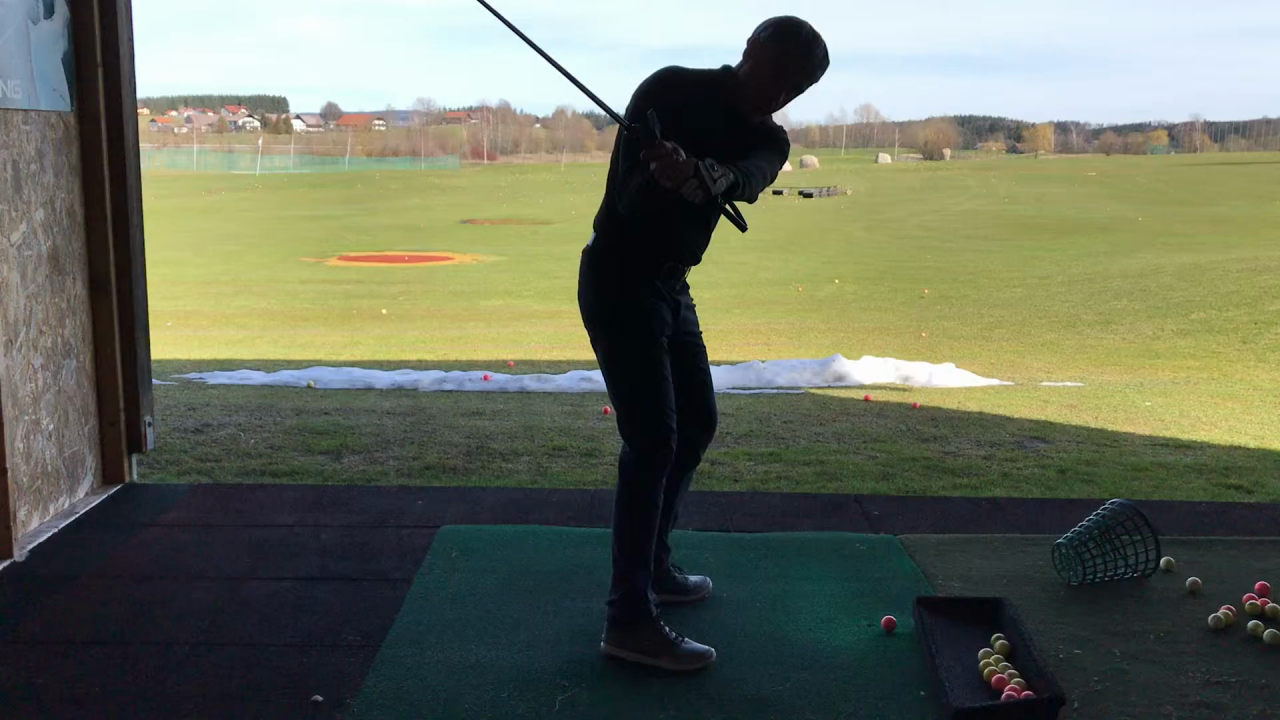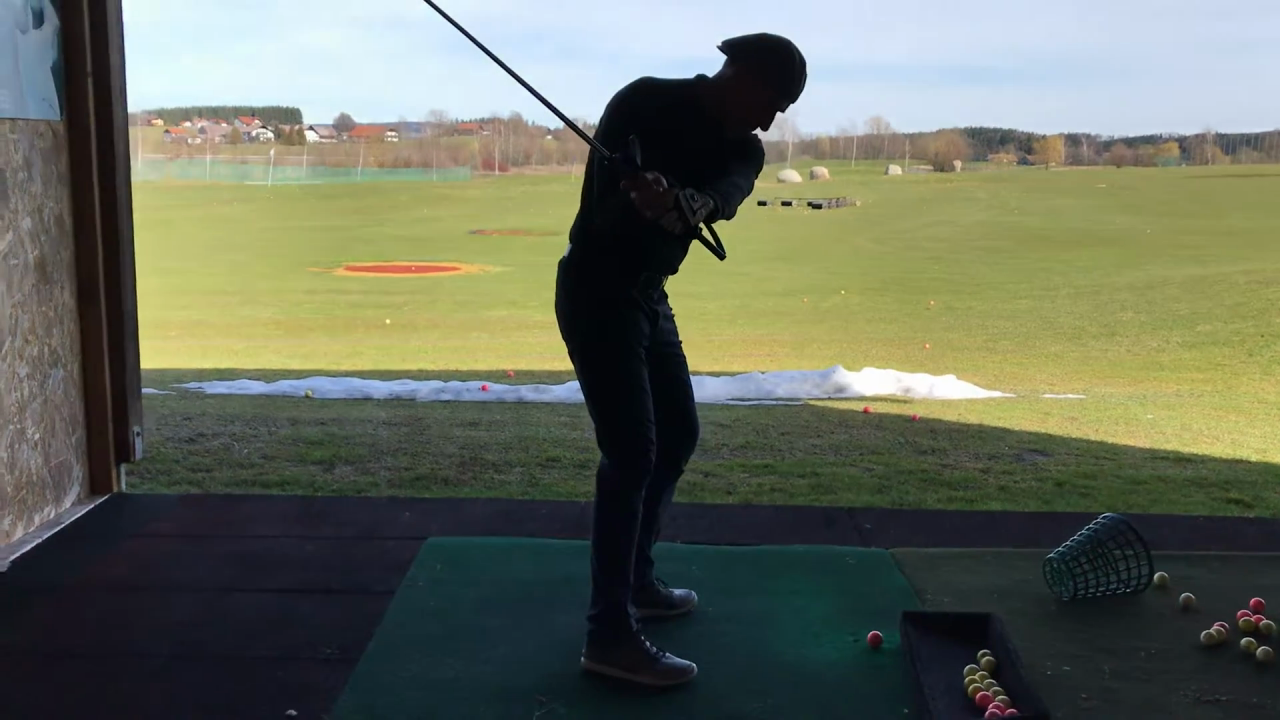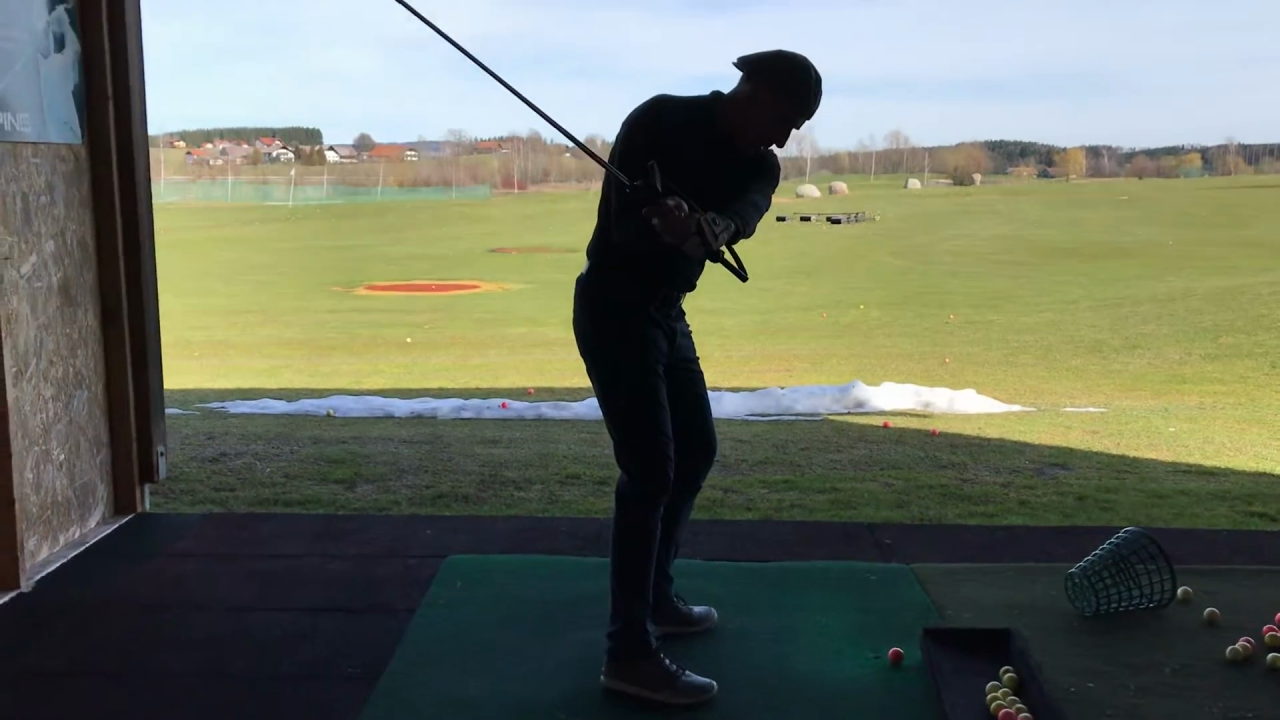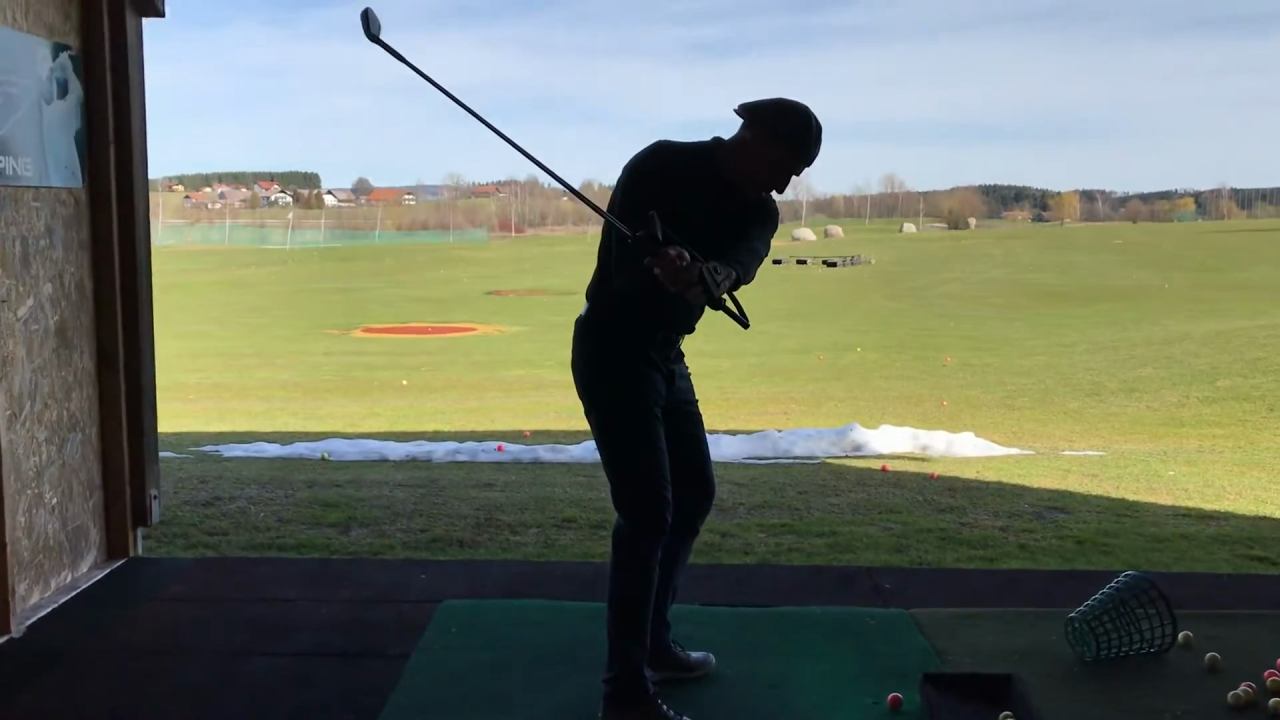
dt=0.7s
person 1, frame 1
left shoulder: (769, 140)
right shoulder: (670, 91)
left elbow: (747, 182)
right elbow: (629, 197)
left wrist: (697, 175)
right wrist: (668, 179)
left hip: (669, 283)
right hip: (620, 280)
left knee: (695, 425)
right knee: (652, 441)
left ankle: (652, 566)
right ankle: (628, 619)
person 1, frame 2
left shoulder: (743, 148)
right shoulder: (643, 103)
left elbow: (724, 198)
right elbow: (604, 211)
left wrist: (679, 204)
right wrist: (646, 205)
left hip: (647, 292)
right hip: (597, 290)
left knee: (677, 435)
right knee: (631, 452)
left ankle: (635, 580)
right ankle: (609, 634)
person 1, frame 3
left shoulder: (759, 164)
right shoulder: (660, 120)
left elbow: (744, 216)
right elbow: (622, 225)
left wrist: (707, 227)
right wrist: (665, 227)
left hip: (666, 310)
right hip: (616, 308)
left knee: (696, 452)
right knee: (650, 469)
left ankle: (655, 597)
right ankle: (628, 652)
person 1, frame 4
left shoulder: (758, 210)
right shoulder: (660, 166)
left elbow: (744, 261)
right elbow: (622, 268)
left wrist: (709, 275)
right wrist: (663, 274)
left hip: (664, 353)
right hip: (614, 350)
left knee: (693, 495)
right knee: (647, 513)
left ankle: (652, 642)
